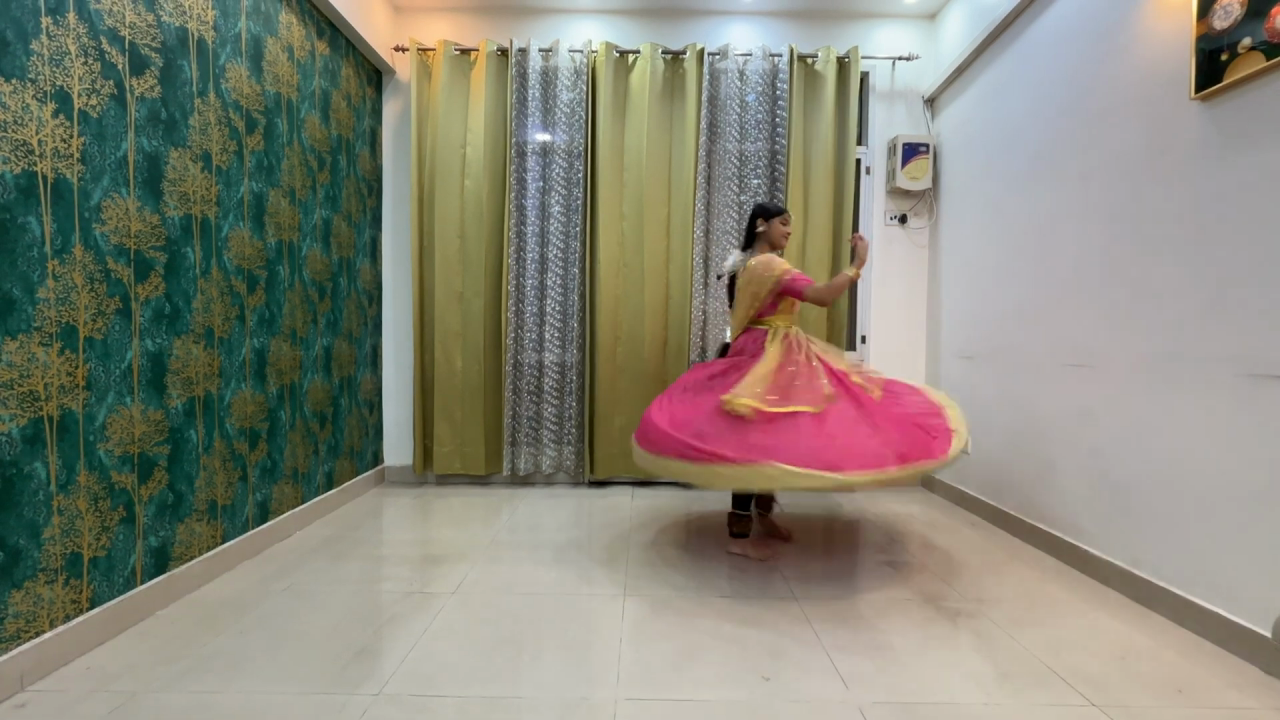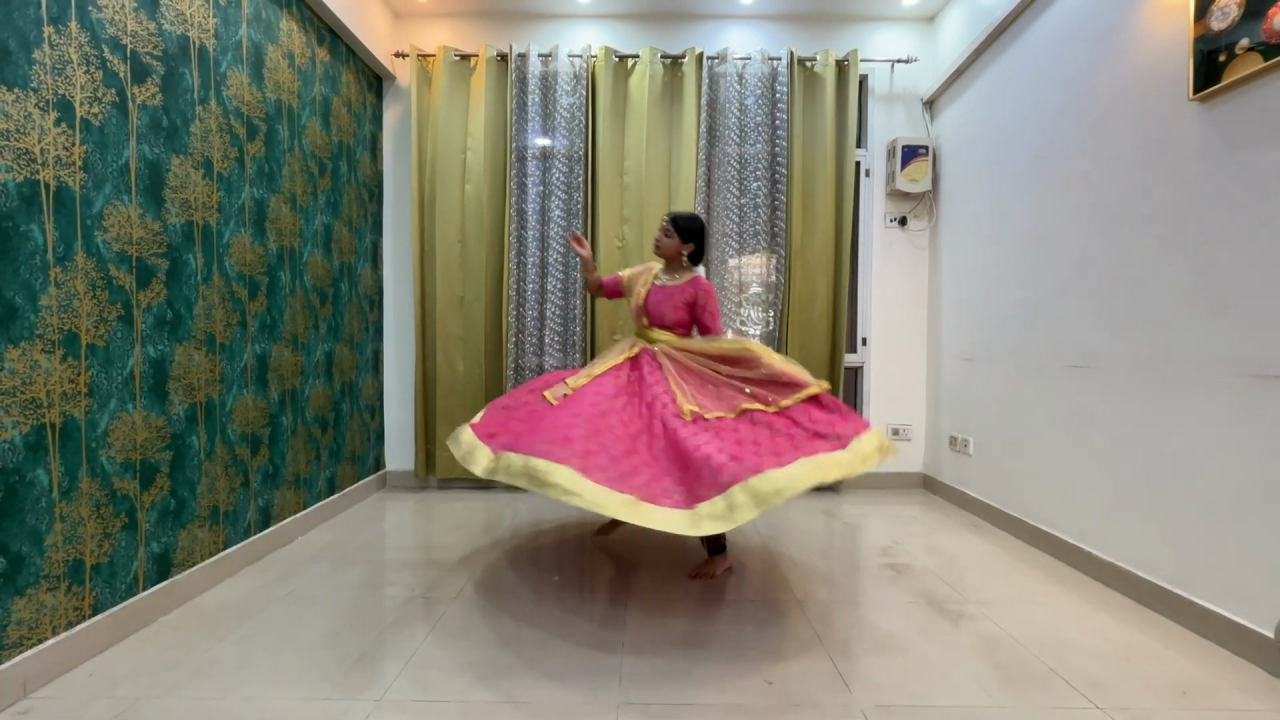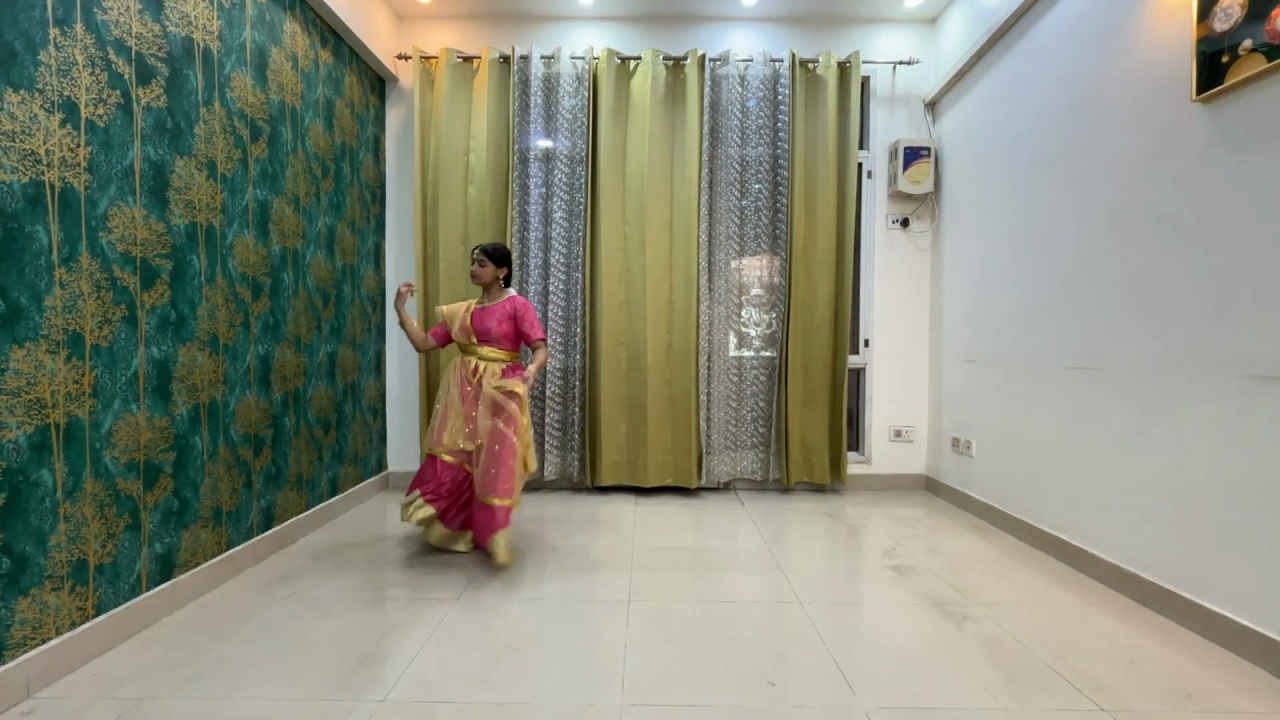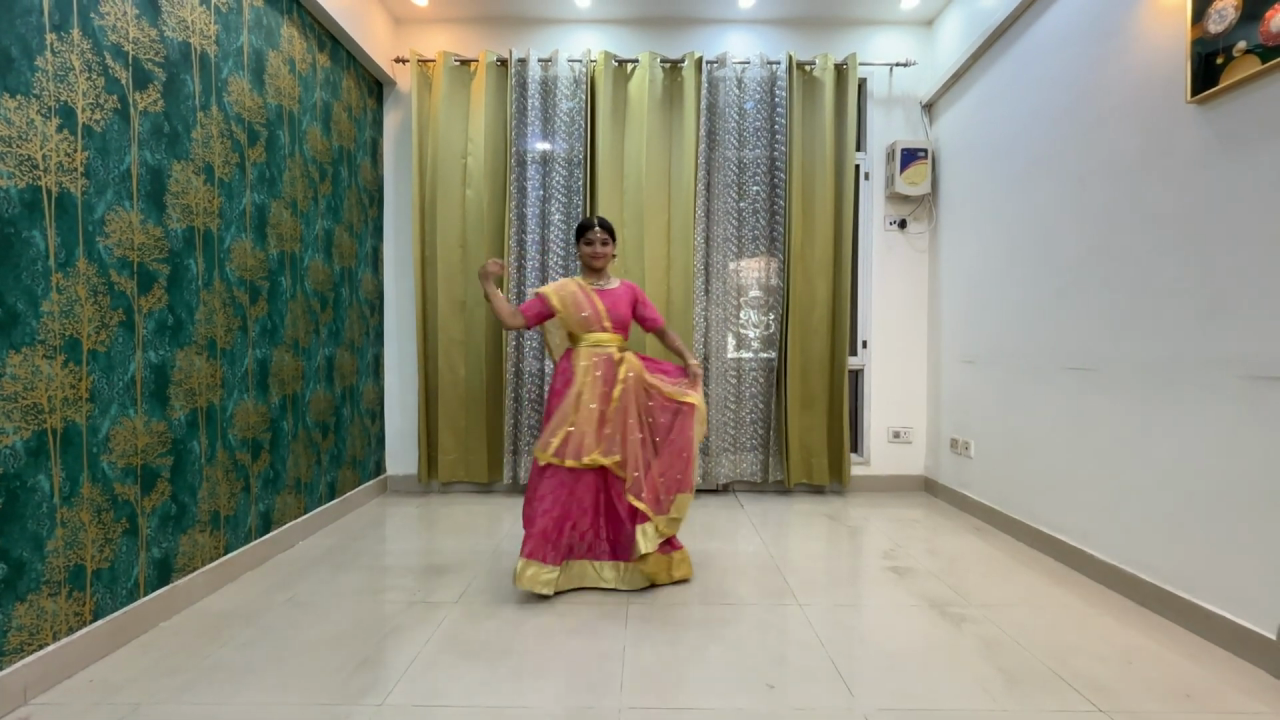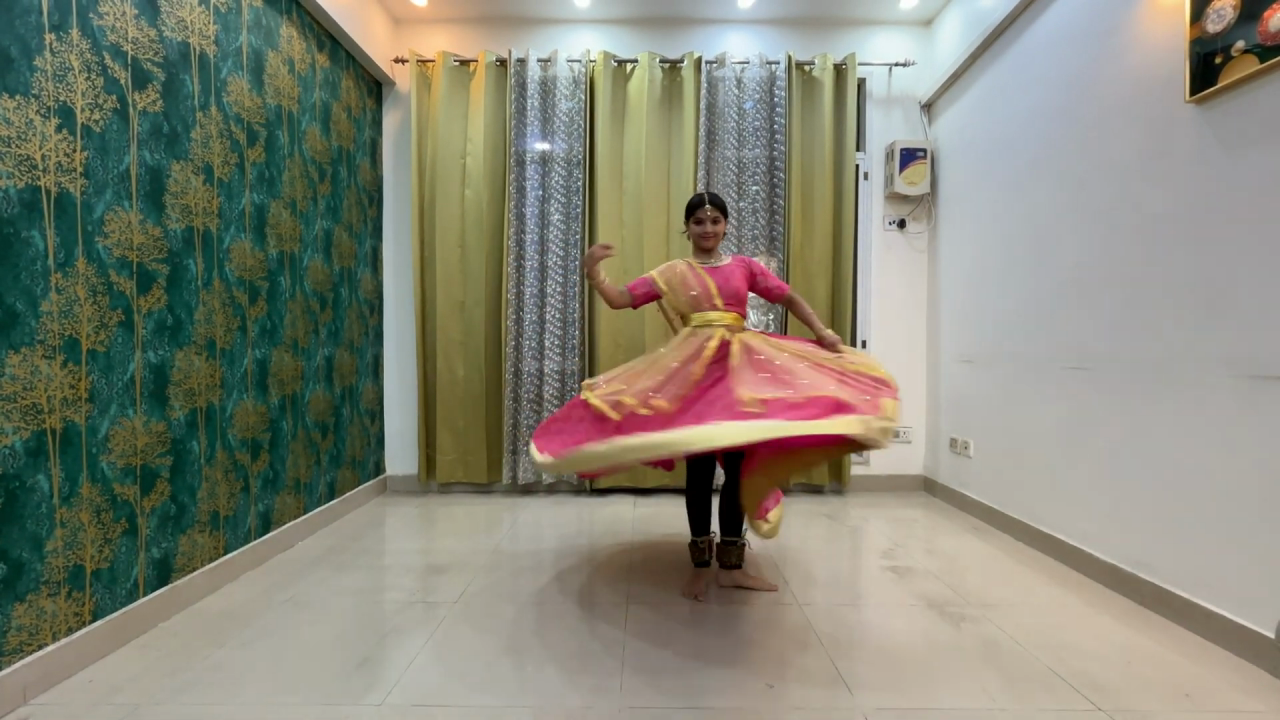
dt=1s
person 1, frame 1
left shoulder: (752, 266)
right shoulder: (774, 267)
left elbow: (743, 312)
right elbow: (824, 297)
right wrist: (857, 265)
left hip: (781, 355)
right hip: (769, 357)
left knee: (770, 439)
right knee: (760, 443)
left ankle: (763, 515)
right ankle: (739, 535)
person 1, frame 2
left shoulder: (699, 288)
right shoulder: (645, 273)
left elbow: (715, 341)
right elbow: (597, 288)
left wrist: (734, 356)
right wrist: (587, 261)
left hip: (679, 373)
right hip: (635, 364)
left knee: (687, 456)
right knee: (601, 428)
left ankle: (718, 553)
right ankle: (621, 510)
person 1, frame 3
left shoulder: (517, 305)
right shoulder: (461, 311)
left elbow: (541, 349)
right elbow: (424, 344)
left wrist: (531, 372)
right wrist: (401, 307)
left hip: (497, 392)
right hip: (461, 390)
left knee: (489, 464)
right knee: (448, 461)
left ankle: (485, 534)
right ankle: (448, 529)
person 1, frame 4
left shoulder: (629, 291)
right shoulder: (560, 291)
left elbow: (660, 328)
right elbow: (512, 320)
left wrist: (688, 359)
right wrist: (489, 284)
left hip: (621, 384)
right hip: (578, 383)
left knee: (624, 472)
right knee: (570, 476)
left ankle: (633, 558)
right ankle: (551, 565)
person 1, frame 5
left shoulder: (745, 267)
right shoulder: (671, 273)
left elbow: (787, 296)
right elbow: (618, 298)
left wrist: (822, 332)
right wrist: (592, 270)
left hip: (743, 361)
right hip: (693, 365)
left knee: (741, 467)
right knee: (700, 467)
left ankle: (732, 566)
right ankle: (700, 566)
